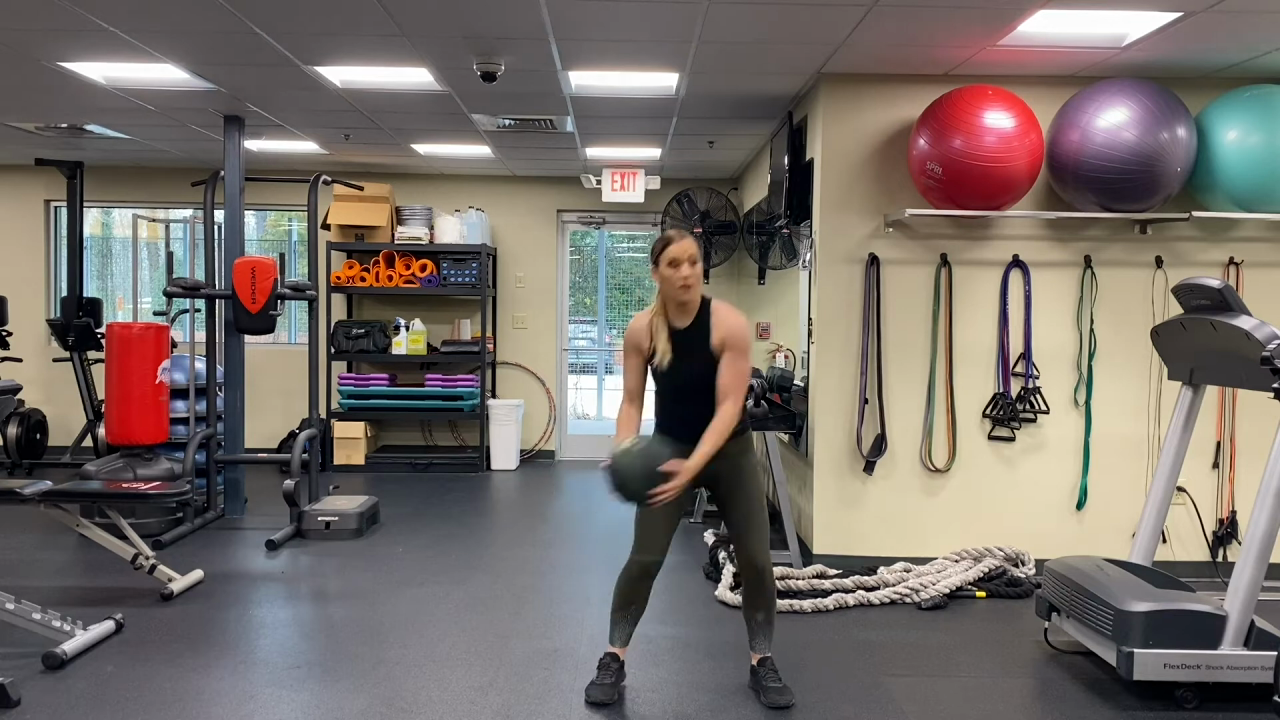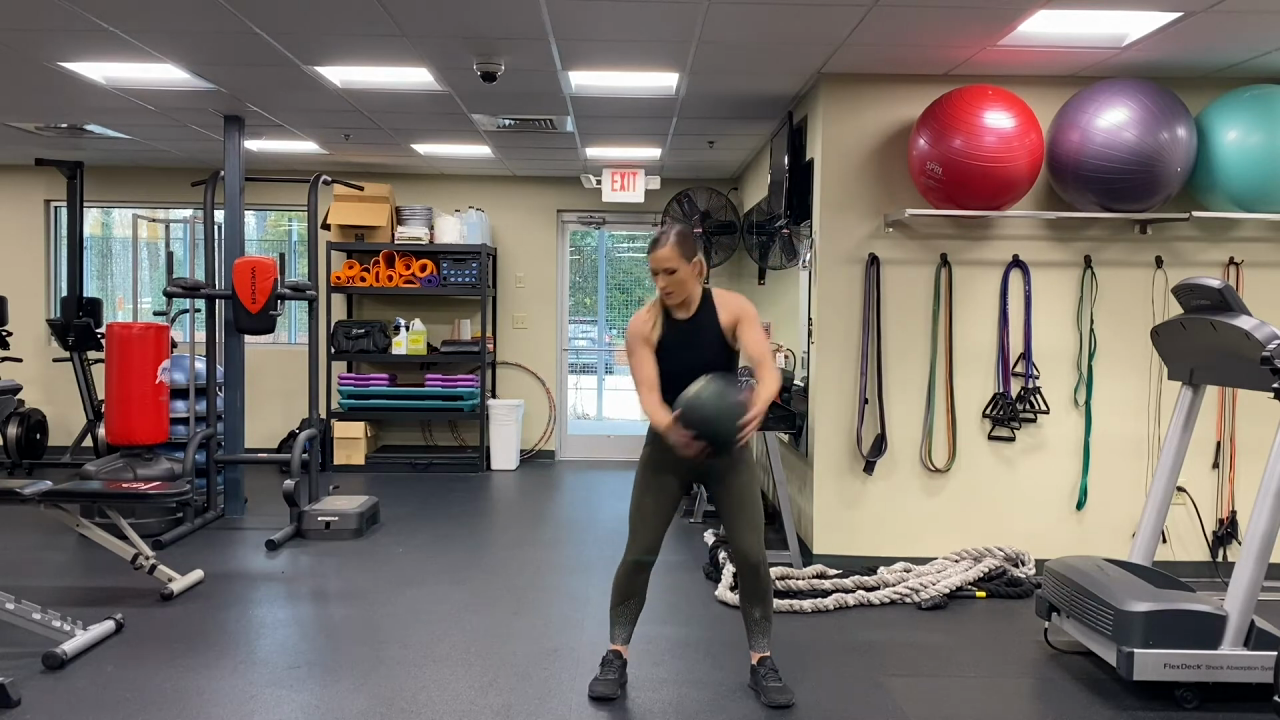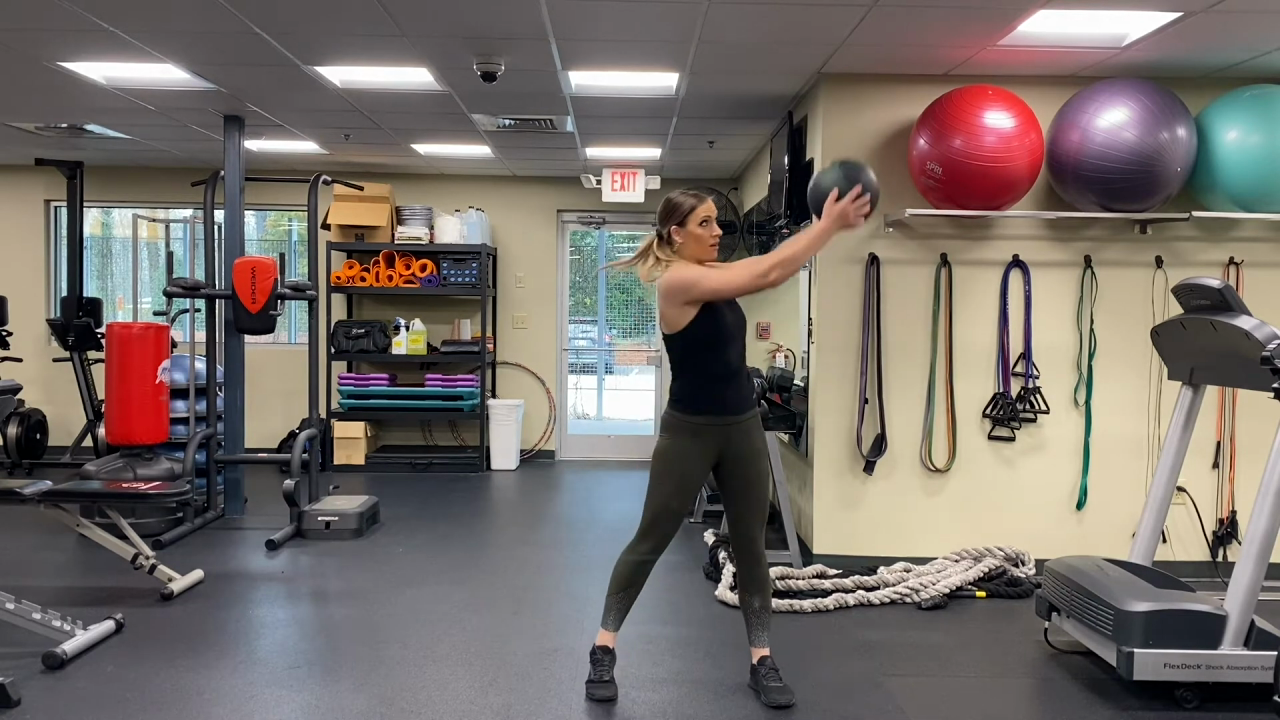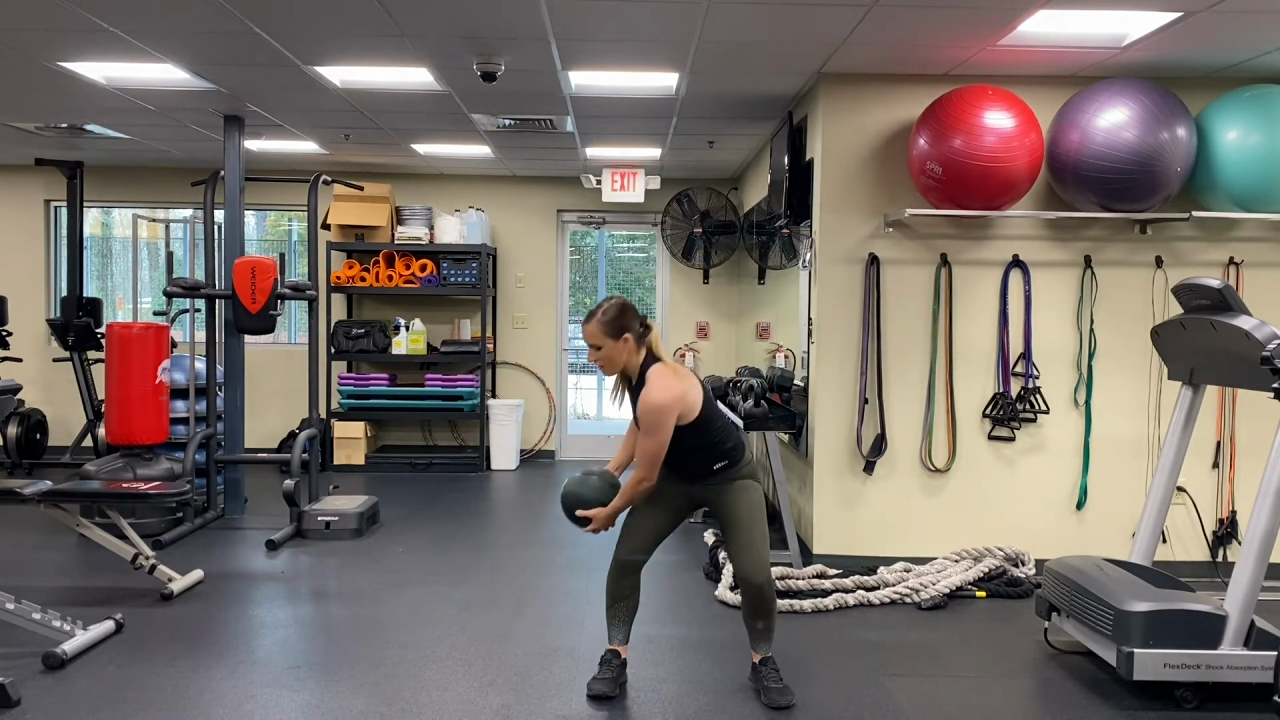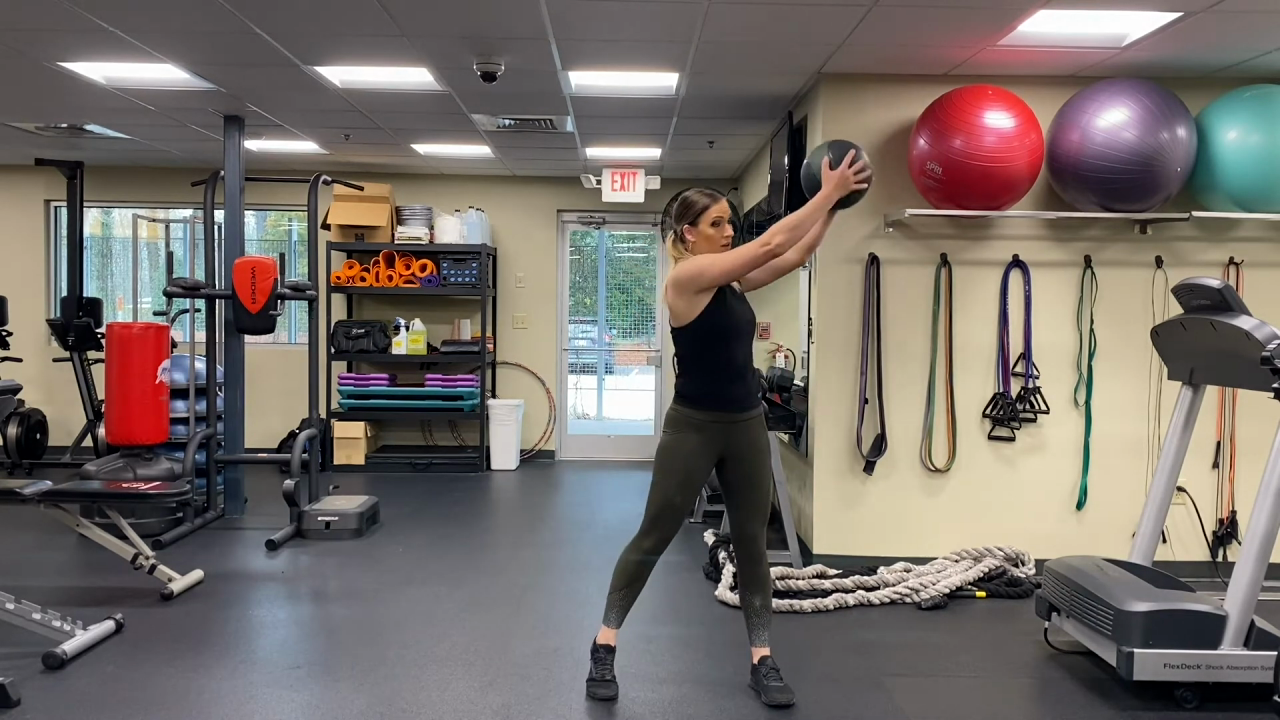
dt=1s
person 1, frame 1
left shoulder: (728, 324)
right shoulder: (642, 329)
left elbow: (729, 409)
right elbow: (632, 402)
left wrist: (694, 467)
right wrist: (623, 452)
left hip: (730, 450)
right hip: (674, 447)
left knee: (755, 560)
right knee: (645, 558)
left ankle: (762, 660)
right ankle: (613, 658)
person 1, frame 2
left shoulder: (732, 308)
right shoulder: (643, 324)
left elbow: (768, 371)
right elbow: (647, 397)
left wrist: (758, 408)
right wrist: (670, 426)
left hip: (724, 448)
right hip: (670, 445)
left knee: (750, 556)
right knee: (640, 553)
left ankle: (761, 659)
right ankle: (616, 654)
person 1, frame 3
left shoulder: (713, 274)
right shoulder: (679, 281)
left elbow: (775, 267)
right elbow: (766, 272)
left wrist: (831, 223)
right wrist: (829, 223)
left hip: (742, 426)
right hip: (690, 430)
left knee: (751, 545)
right knee: (650, 541)
left ankle: (761, 659)
right ankle: (603, 648)
person 1, frame 4
left shoulder: (660, 392)
right shoulder: (635, 373)
left elbow: (647, 477)
left wrist: (612, 512)
right wrist: (608, 473)
left hip: (729, 476)
right hip: (678, 474)
left knee: (755, 576)
right knee: (627, 557)
left ankle: (763, 662)
right ankle: (615, 657)
person 1, frame 5
left shoulder: (730, 273)
right shoulder: (687, 274)
left elbow: (791, 256)
right elbow: (768, 245)
left wrist: (831, 202)
right wrist: (826, 197)
left hip: (746, 425)
right hip: (693, 426)
left knee: (751, 542)
right knee: (653, 538)
left ankle: (761, 658)
right ankle: (604, 647)
